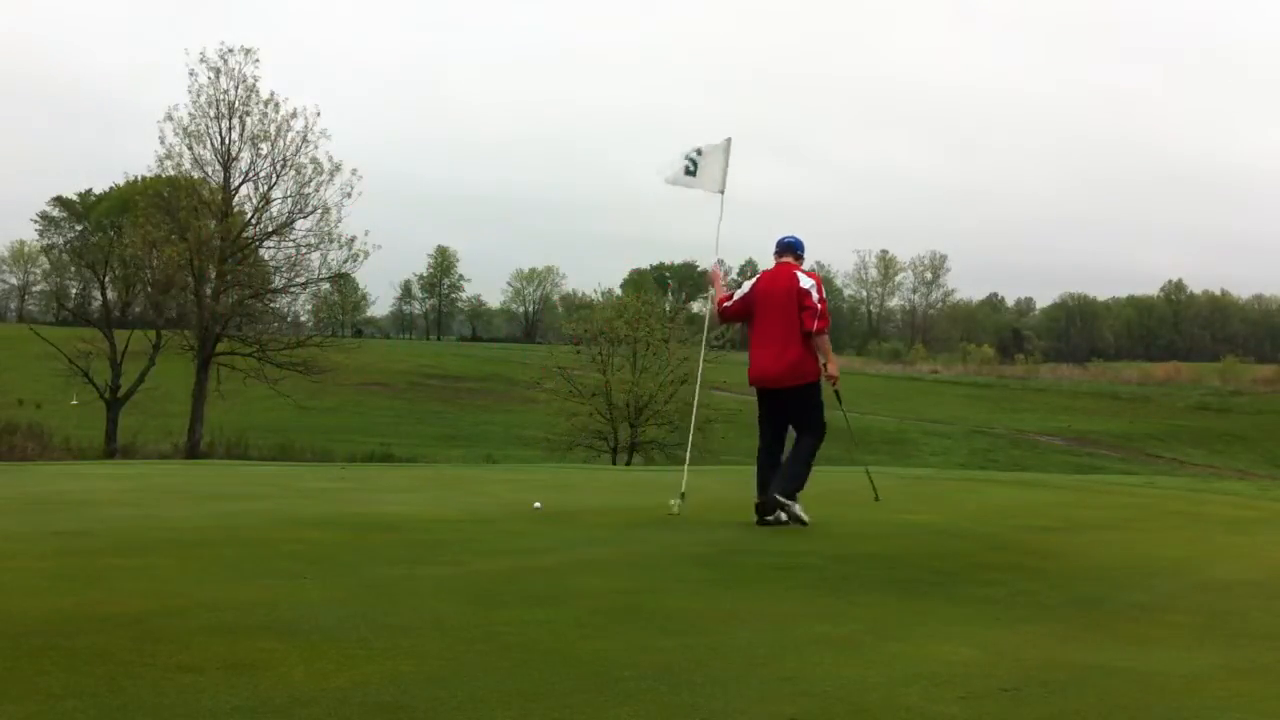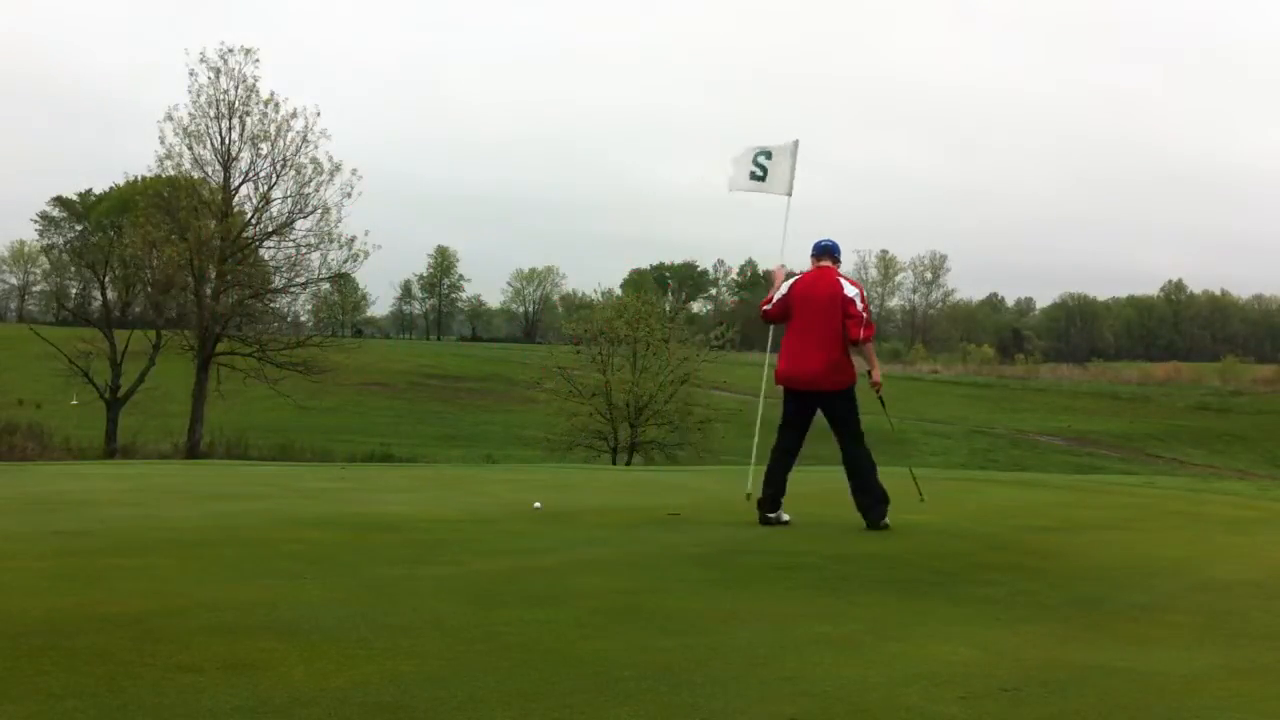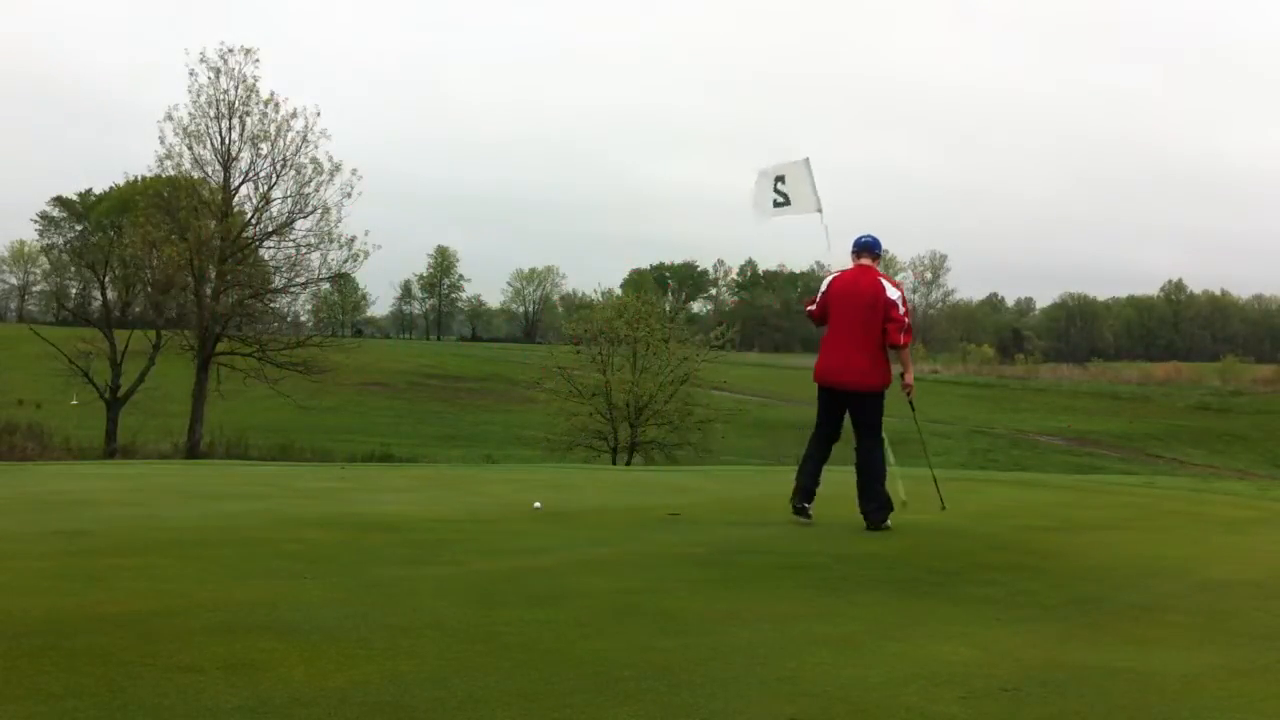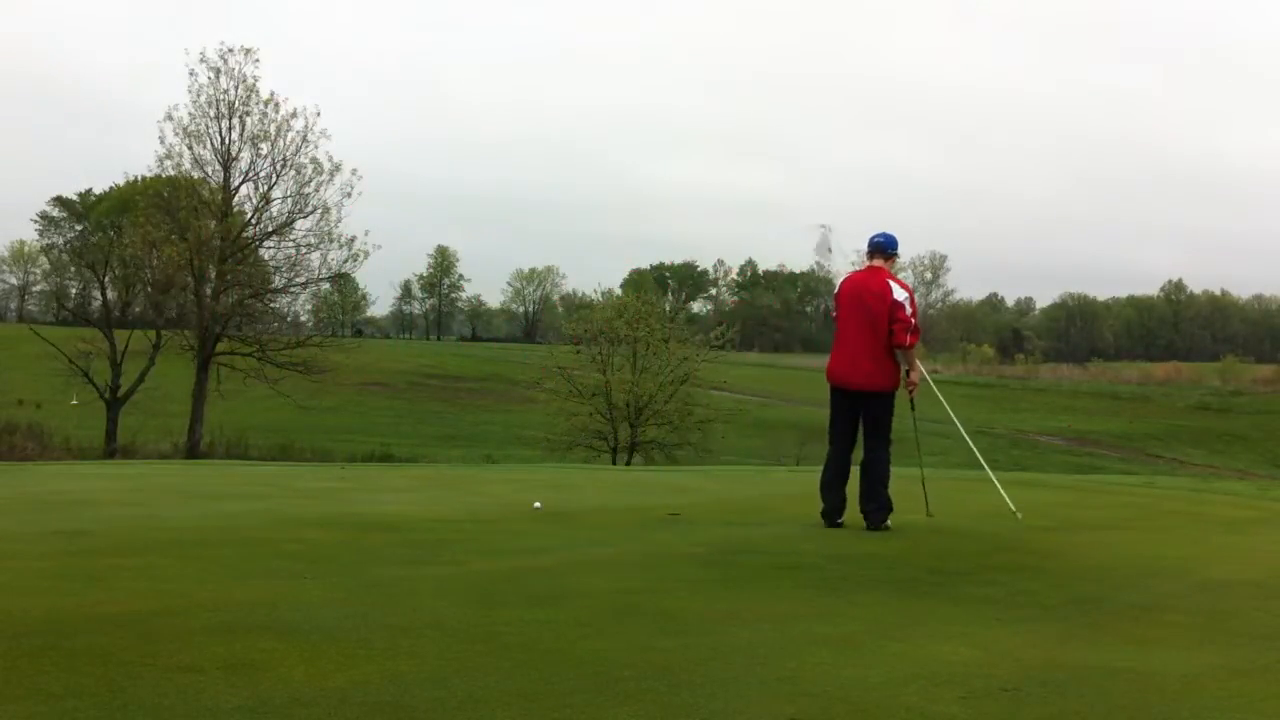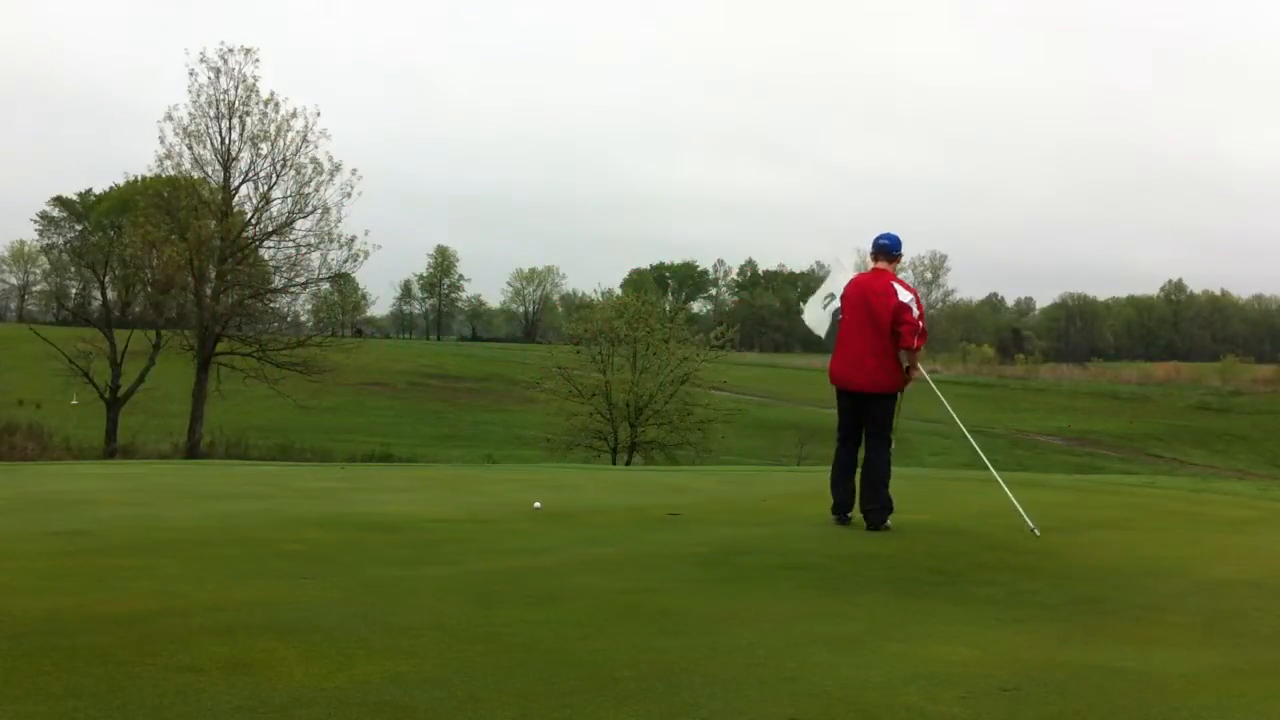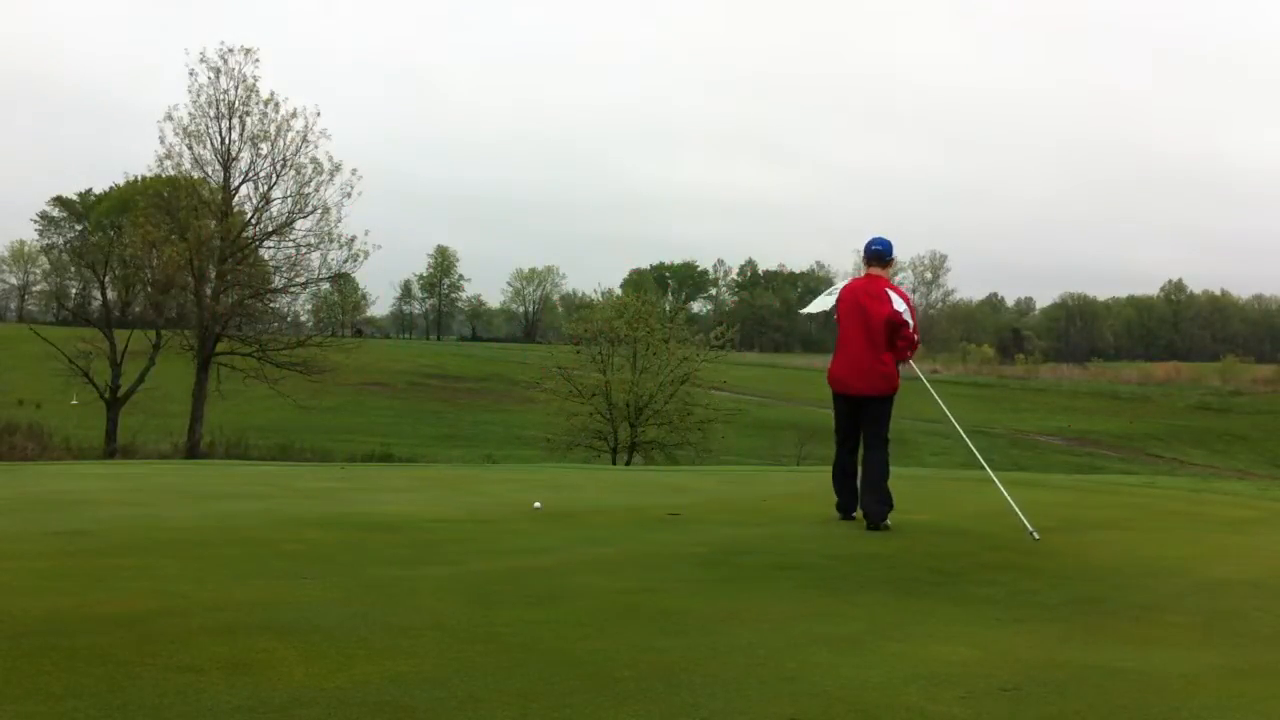
dt=0.3s
person 1, frame 1
left shoulder: (756, 282)
right shoulder: (807, 280)
left elbow: (726, 311)
right elbow: (816, 325)
left wrist: (718, 285)
right wrist: (829, 360)
left hip: (764, 373)
right hip: (799, 372)
left knee: (770, 439)
right knee: (811, 431)
left ankle: (767, 508)
right ankle: (785, 491)
person 1, frame 2
left shoulder: (794, 284)
right shoulder: (848, 287)
left elbow: (767, 313)
right elbow: (860, 333)
left wrist: (777, 284)
right wrist: (874, 368)
left hip: (797, 377)
right hip: (835, 377)
left knee: (787, 440)
right knee: (852, 443)
left ankle: (769, 506)
right ankle: (874, 512)
person 1, frame 3
left shoulder: (833, 281)
right shoulder: (889, 288)
left elbow: (815, 315)
right elbow: (898, 335)
right wrist: (908, 371)
left hip: (831, 374)
right hip: (869, 378)
left knee: (822, 436)
right knee: (870, 445)
left ankle: (803, 497)
right ankle: (876, 515)
person 1, frame 4
left shoulder: (846, 283)
right shoulder: (898, 290)
right elbow: (904, 338)
right wrist: (912, 370)
left hip: (842, 376)
right hip: (879, 379)
left knee: (839, 445)
right knee: (876, 447)
left ankle: (832, 512)
right ankle: (875, 515)
person 1, frame 5
left shoulder: (851, 285)
right shoulder: (903, 293)
right elbow: (911, 339)
right wrist: (912, 368)
left hip: (846, 376)
right hip: (881, 380)
left knee: (847, 442)
right knee: (877, 447)
left ankle: (842, 508)
right ankle: (875, 514)
person 1, frame 6
left shoulder: (845, 291)
right shoulder: (897, 298)
right elbow: (908, 345)
right wrist: (891, 362)
left hip: (844, 379)
right hip: (878, 382)
left knee: (846, 445)
right knee: (876, 447)
left ankle: (847, 505)
right ankle: (875, 512)
